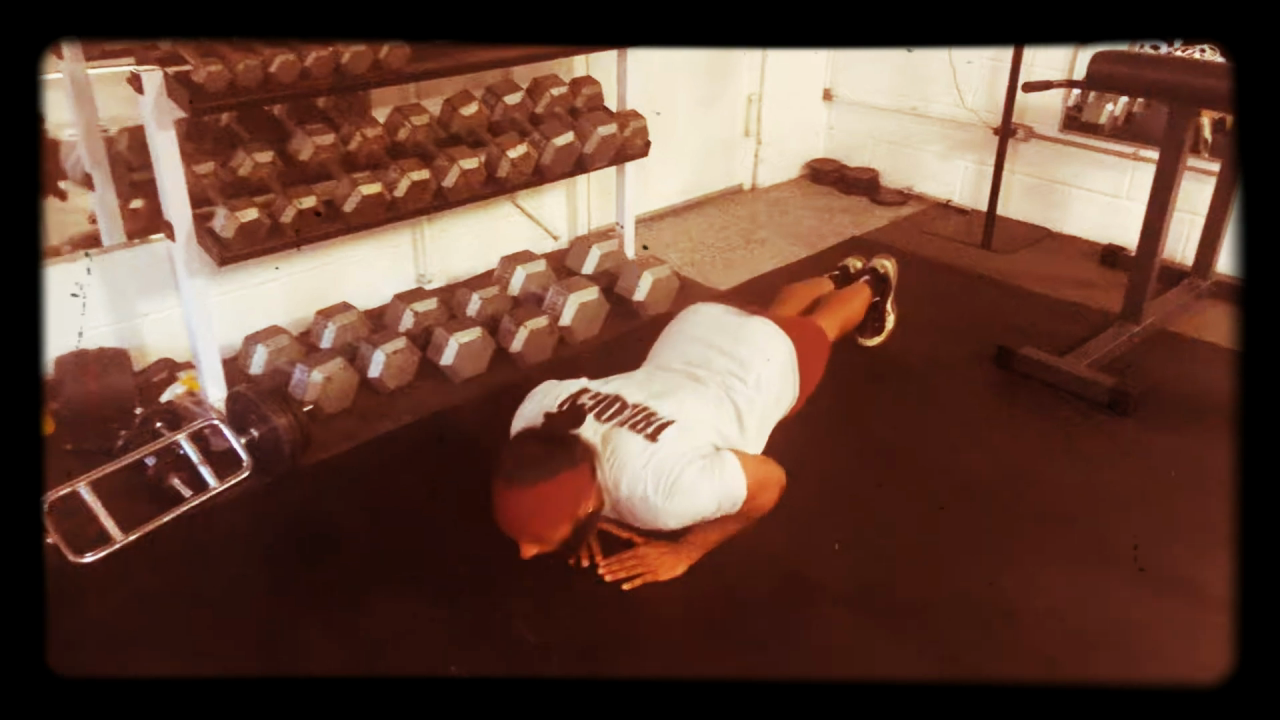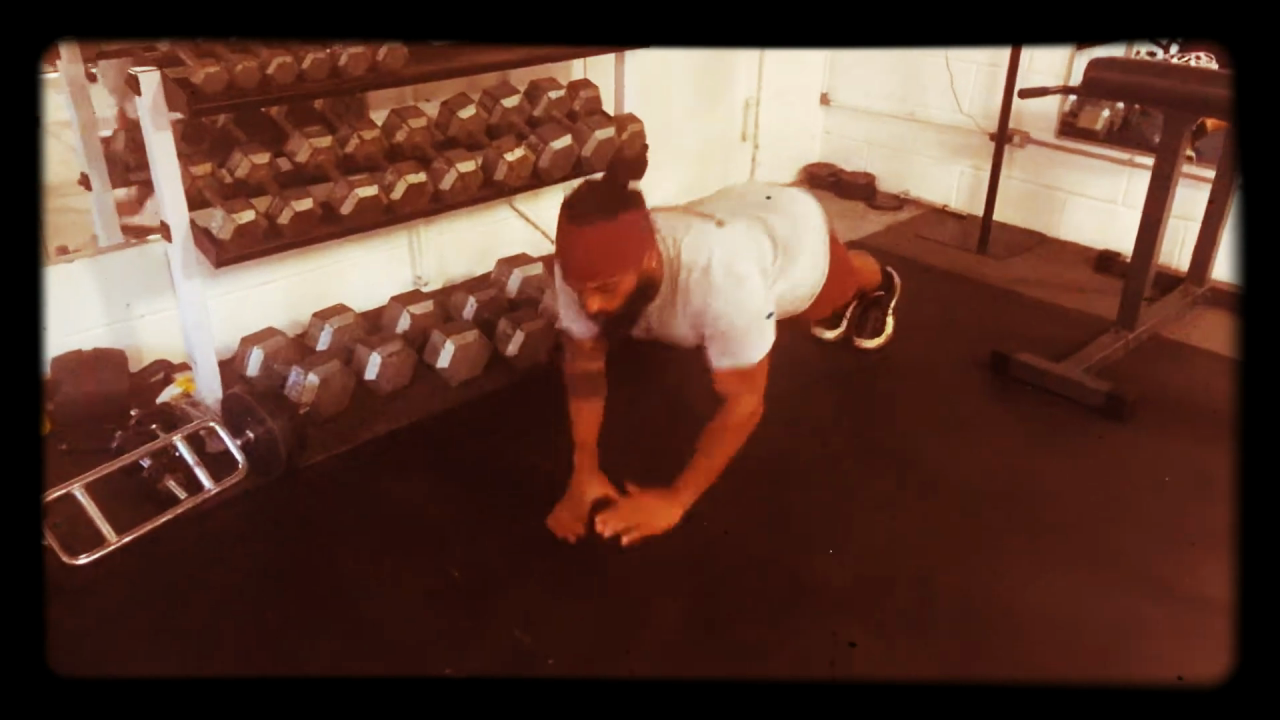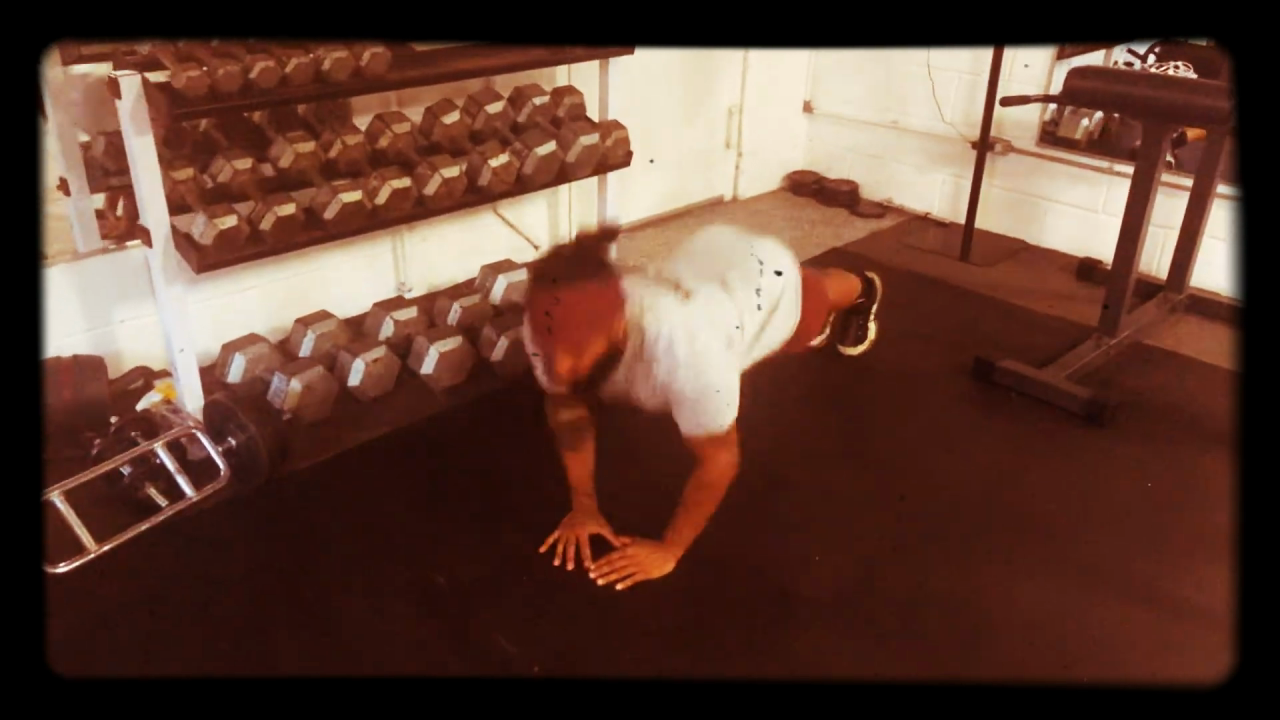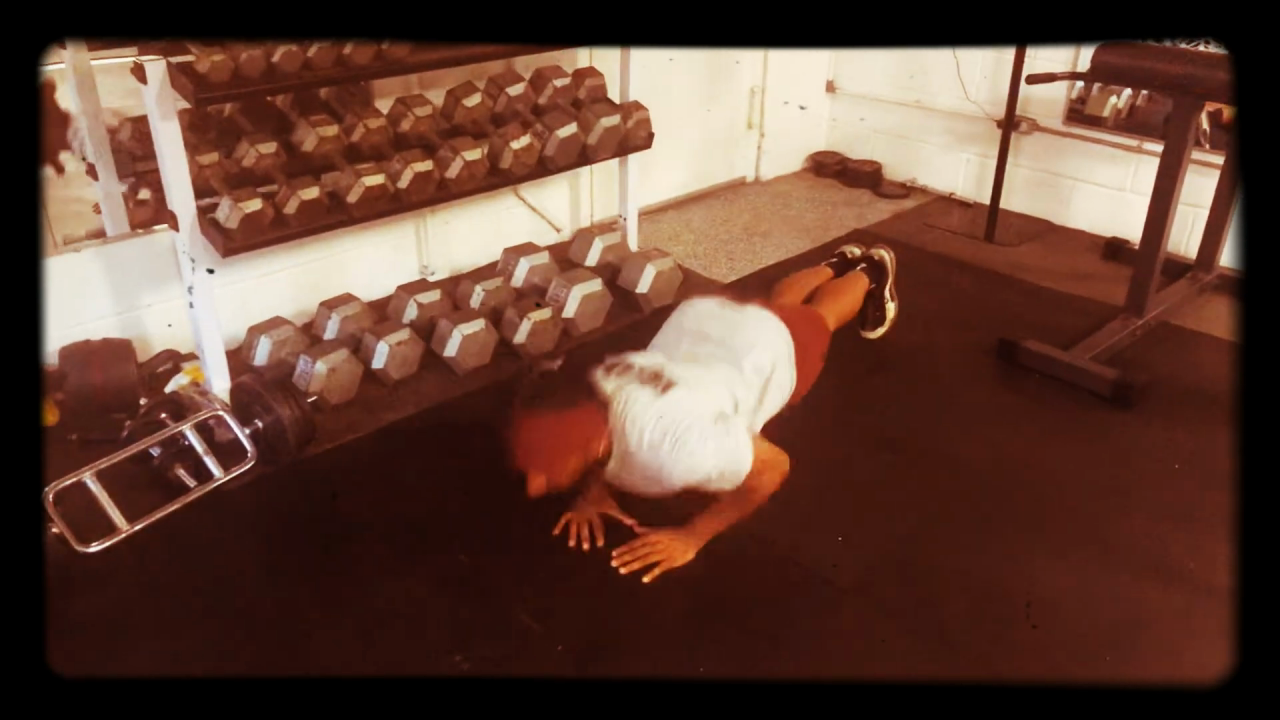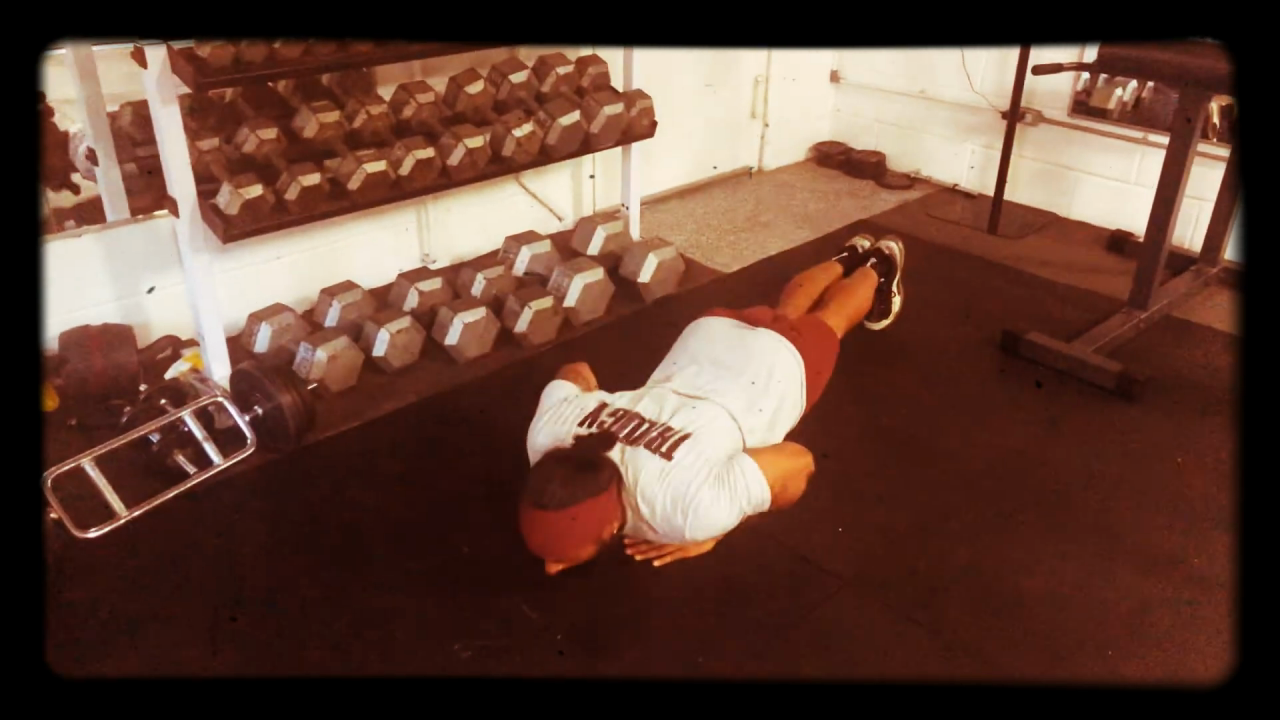
dt=1s
person 1, frame 1
left shoulder: (661, 489)
right shoulder: (537, 416)
left elbow: (769, 483)
left wrist: (683, 552)
right wrist: (580, 514)
left hip: (772, 359)
right hip: (696, 327)
left knee: (819, 325)
right knee: (783, 310)
left ankle: (873, 281)
right ankle: (840, 274)
person 1, frame 2
left shoulder: (721, 277)
right shoulder: (583, 263)
left elbow: (745, 401)
right elbow: (583, 357)
left wrist: (677, 499)
right wrist: (583, 470)
left hip: (798, 223)
right hip: (736, 211)
left knee: (843, 274)
left ankle: (882, 286)
right ankle: (841, 304)
person 1, frame 3
left shoulder: (684, 349)
right shoulder: (553, 326)
left elbow: (720, 459)
right elbow: (568, 408)
left wrist: (669, 549)
right wrist: (582, 504)
left hip: (770, 280)
left knee: (817, 294)
left ankle: (862, 288)
person 1, frame 4
left shoulder: (673, 448)
left elbow: (773, 467)
left wrist: (692, 538)
right wrist: (588, 488)
left hip: (767, 355)
right hip: (695, 325)
left knee: (818, 315)
right knee: (780, 302)
left ankle: (872, 270)
right ankle: (838, 262)
person 1, frame 5
left shoulder: (687, 509)
right shoulder: (550, 436)
left elbow: (799, 466)
right elbow: (574, 372)
left hip: (779, 365)
right hip: (708, 336)
left knee: (828, 319)
right knee: (786, 310)
left ankle: (880, 264)
right ankle: (850, 256)
